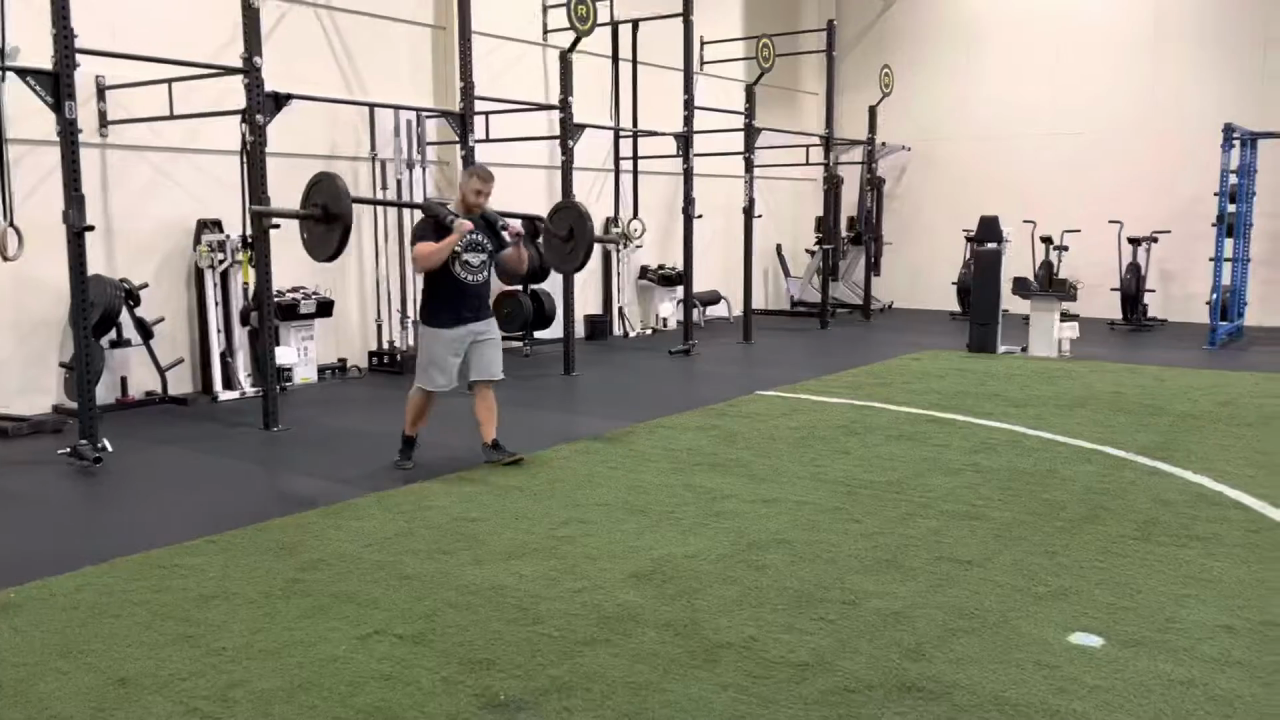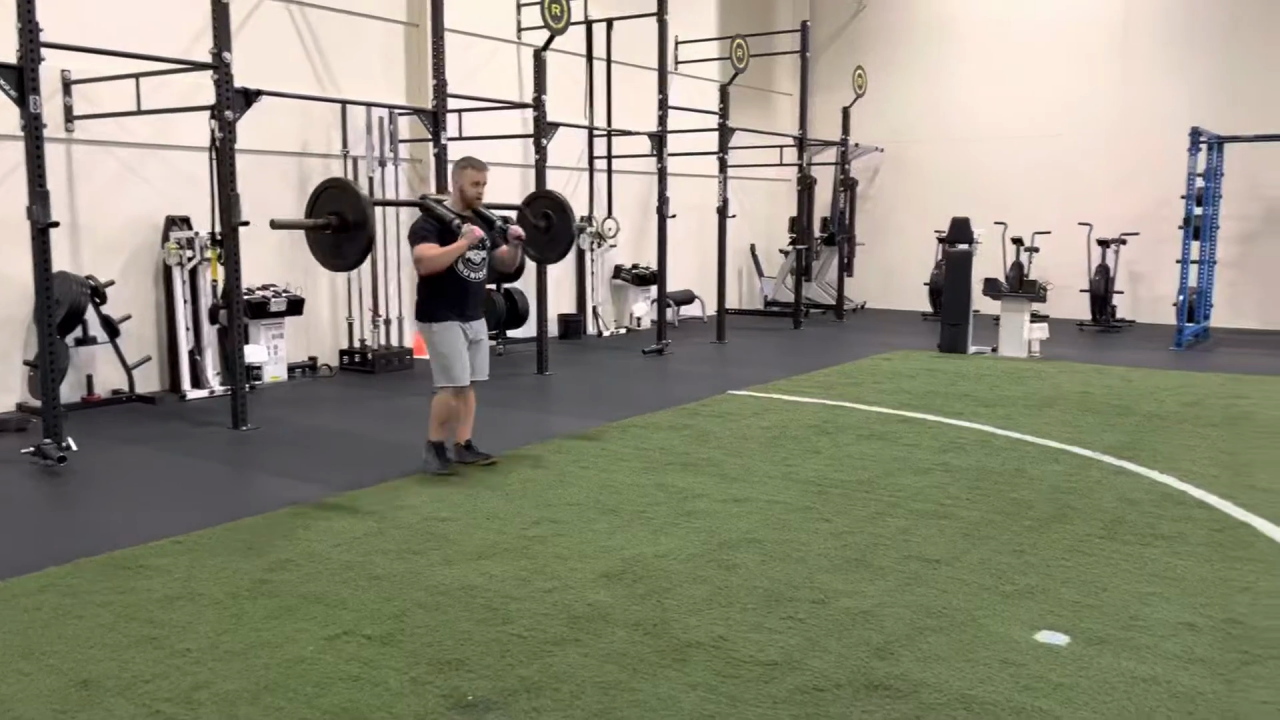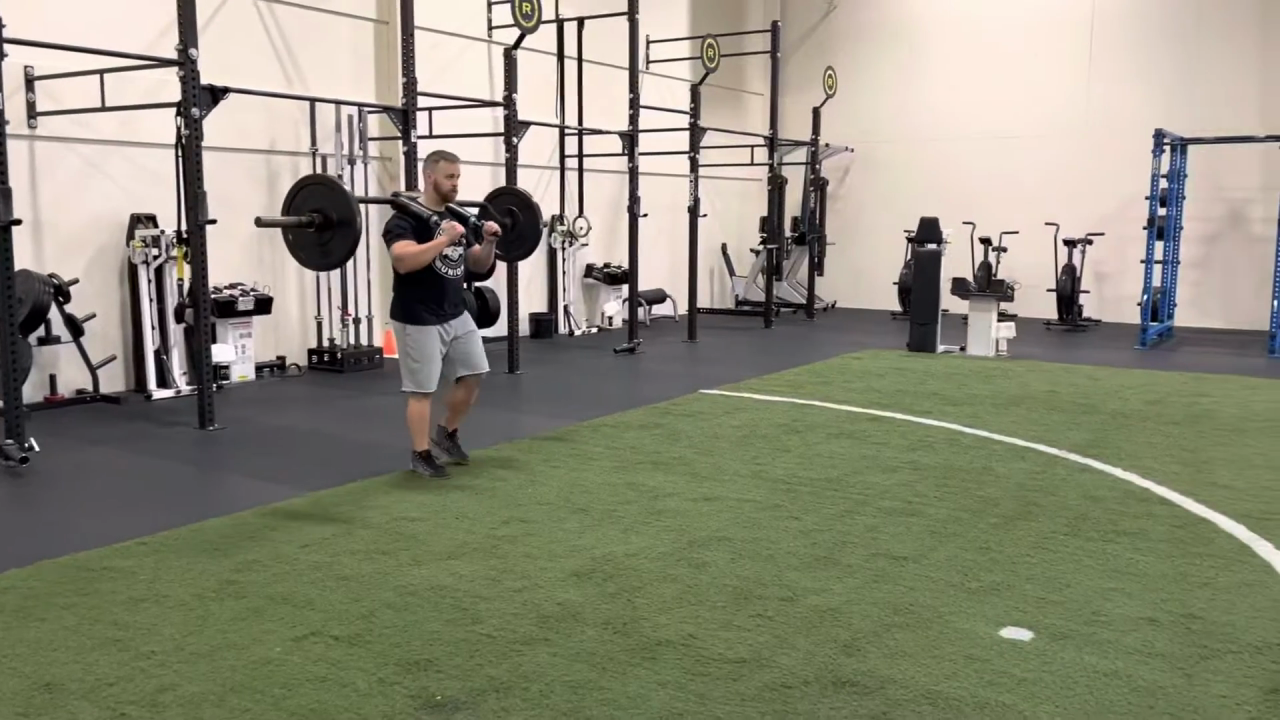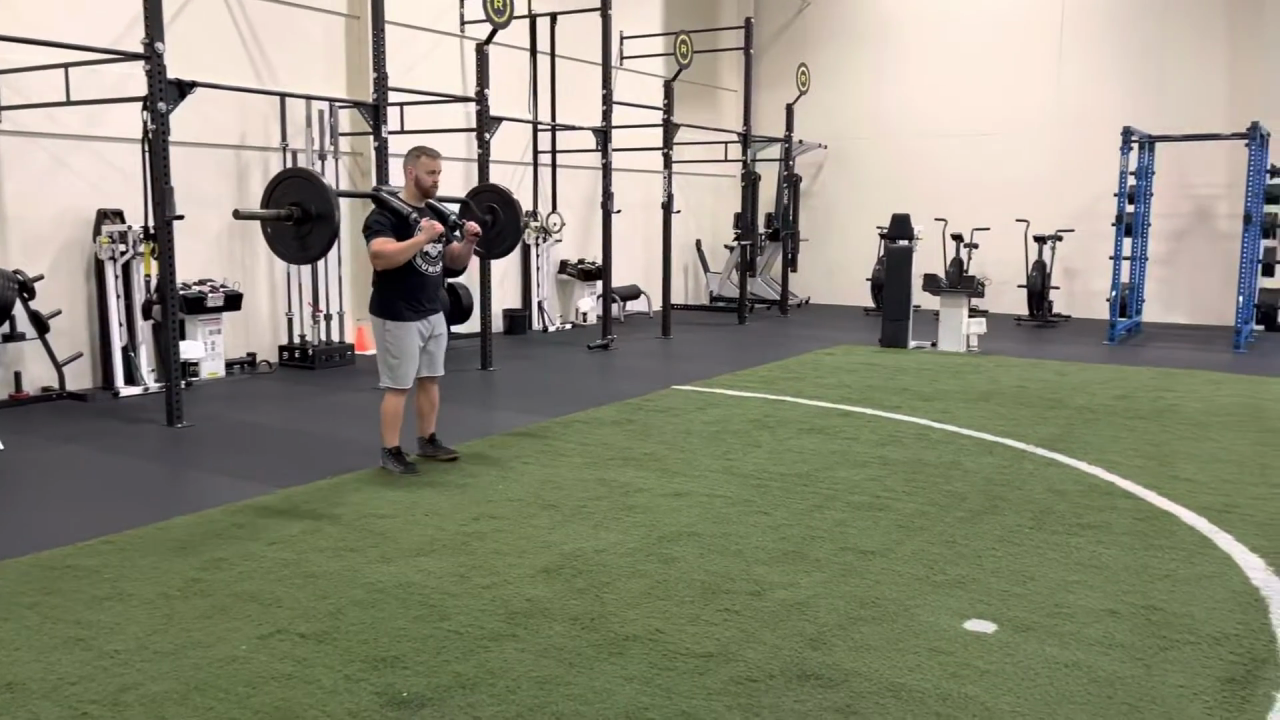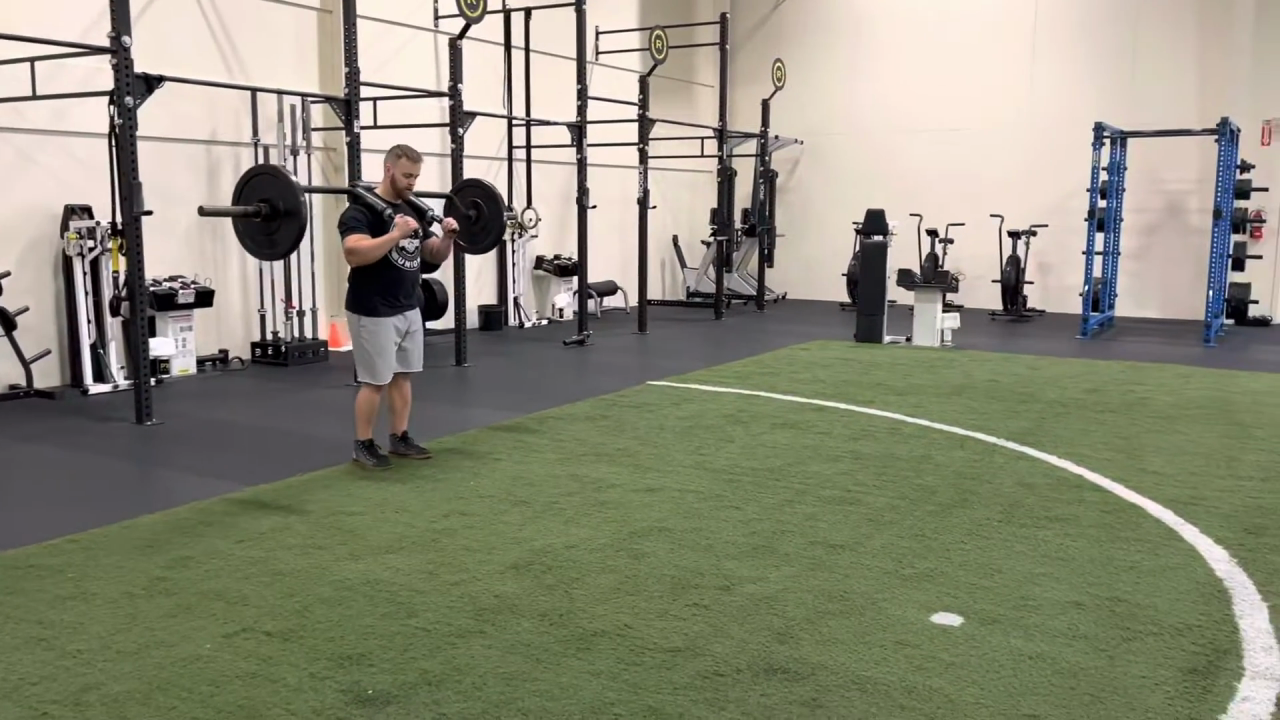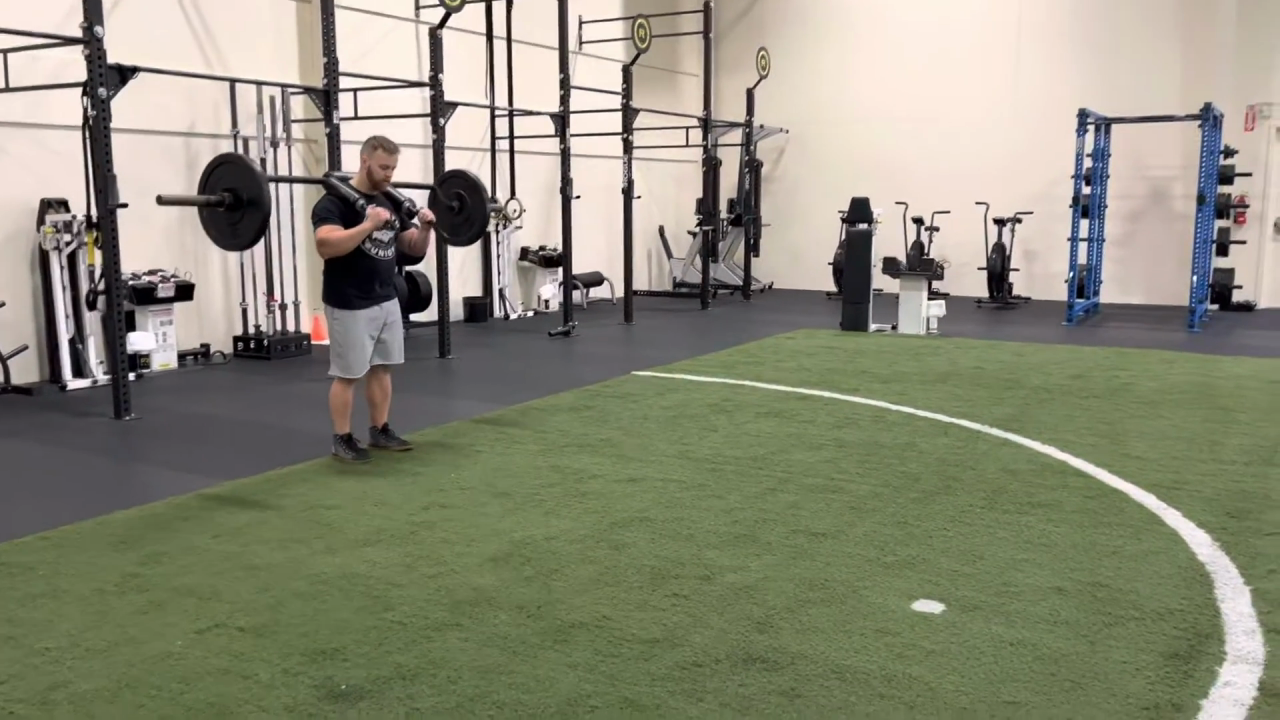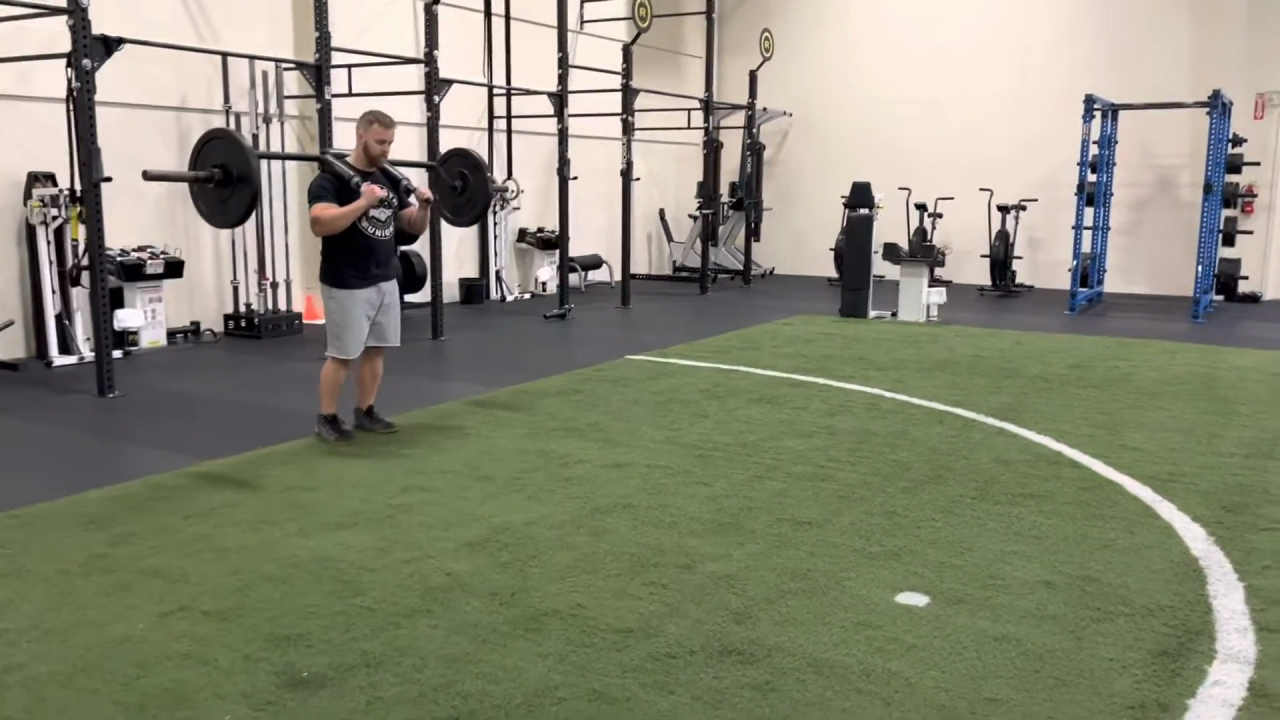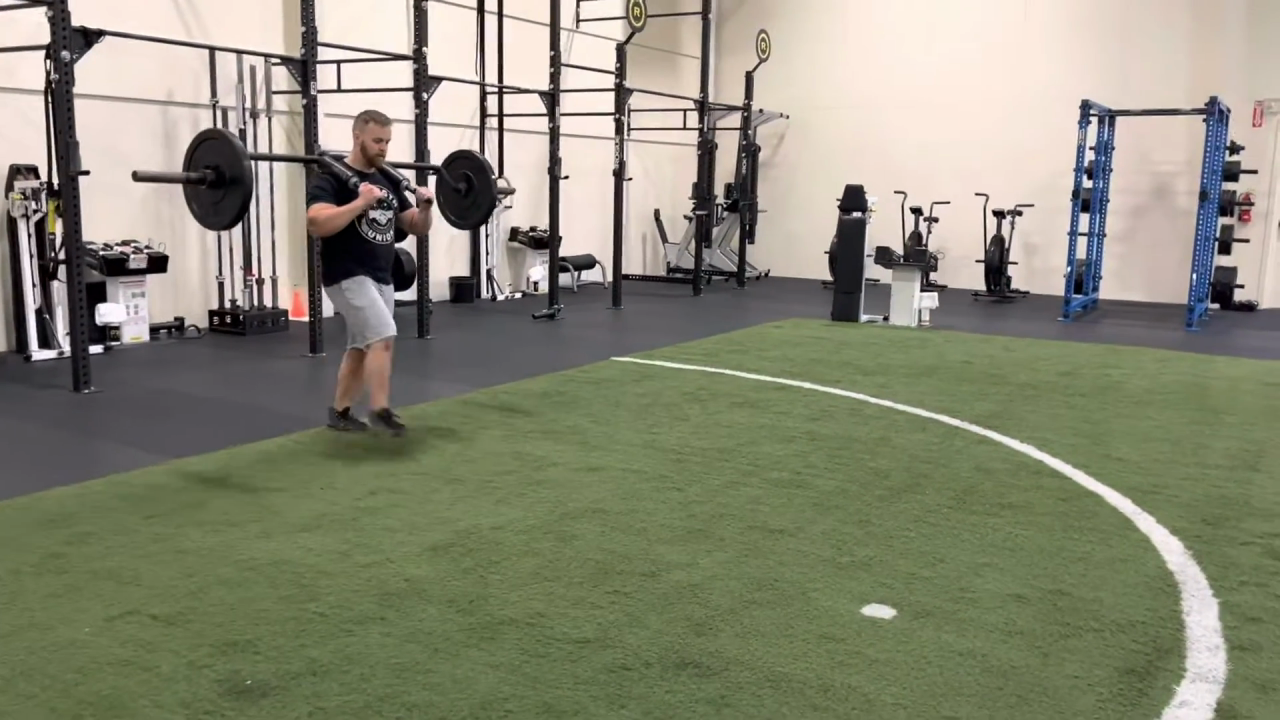
dt=0.4s
person 1, frame 1
left shoulder: (489, 225)
right shoulder: (433, 224)
left elbow: (518, 266)
right elbow: (421, 263)
left wrist: (518, 243)
right wrist: (456, 237)
left hip: (482, 320)
right hip: (442, 323)
left knee: (485, 383)
right knee: (428, 387)
left ankle: (490, 445)
right ankle: (407, 442)
person 1, frame 2
left shoulder: (482, 222)
right shoulder: (431, 222)
left elbow: (506, 265)
right elbow: (424, 263)
left wrist: (515, 244)
right wrist: (464, 242)
left hip: (474, 317)
right hip: (440, 318)
left knee: (468, 384)
right knee: (454, 384)
left ankle: (463, 445)
right ankle: (435, 446)
person 1, frame 3
left shoulder: (456, 219)
right shoulder: (406, 220)
left elbow: (479, 265)
right elbow: (404, 261)
left wrist: (489, 242)
right wrist: (444, 239)
left hip: (457, 315)
right hip: (419, 320)
left knee: (473, 375)
right knee: (422, 389)
left ankle: (445, 433)
right ankle: (421, 455)
person 1, frame 4
left shoulder: (435, 215)
right shoulder: (386, 215)
left elbow: (456, 261)
right elbow: (381, 258)
left wrist: (469, 241)
right wrist: (423, 238)
left hip: (433, 313)
right hip: (398, 317)
left knee: (429, 379)
right knee: (397, 385)
left ankle: (427, 441)
right ankle: (390, 451)
person 1, frame 5
left shoulder: (412, 211)
right shoulder: (361, 211)
left elbow: (435, 256)
right elbow: (354, 254)
left wrist: (448, 237)
right wrist: (396, 234)
left hip: (409, 309)
right hip: (374, 312)
left knee: (402, 375)
right knee: (375, 381)
left ankle: (400, 438)
right ankle: (363, 444)
person 1, frame 6
left shoulder: (390, 203)
right shoulder: (335, 202)
left elbow: (416, 248)
right elbow: (325, 245)
left wrist: (424, 228)
right wrist: (368, 225)
left hip: (386, 300)
right hip: (350, 305)
left knee: (382, 368)
right knee: (347, 374)
left ankle: (381, 430)
right ankle: (342, 439)
person 1, frame 7
left shoulder: (388, 180)
right shoulder: (332, 179)
left elbow: (415, 226)
right elbow: (319, 224)
left wrist: (423, 206)
right wrist: (363, 202)
left hip: (385, 280)
right hip: (347, 284)
left knee: (375, 350)
right knee: (343, 355)
left ankle: (365, 412)
right ankle: (327, 418)
person 1, frame 8
left shoulder: (387, 183)
right shoulder: (331, 180)
left elbow: (418, 228)
right elbow: (317, 224)
left wrist: (425, 207)
right wrist: (360, 202)
left hip: (381, 279)
right hip: (347, 277)
left knee: (361, 346)
right knee: (382, 338)
left ankle: (340, 412)
right ankle: (380, 412)
